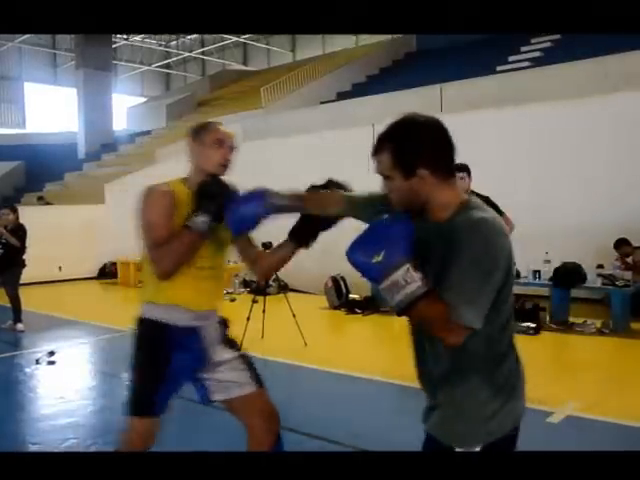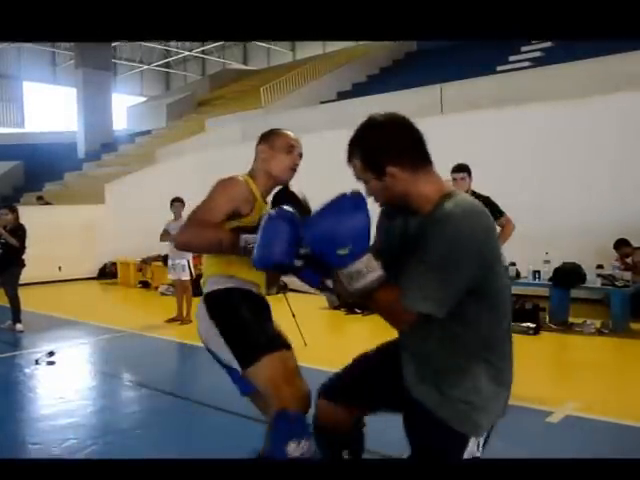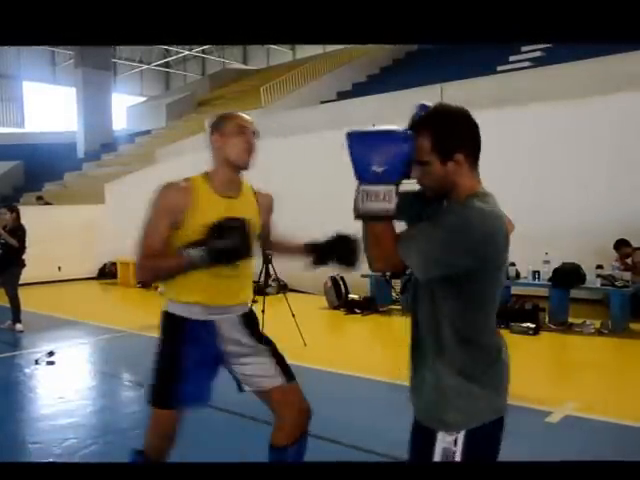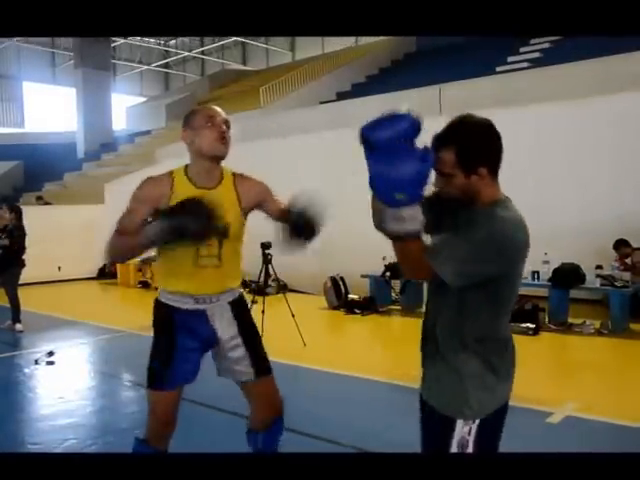
dt=0.4s
person 1, frame 1
left shoulder: (481, 234)
right shoulder: (407, 213)
left elbow: (451, 329)
right elbow: (339, 204)
left wrist: (395, 274)
right wrist: (274, 200)
left hip: (472, 408)
right hip: (452, 397)
person 1, frame 2
left shoulder: (458, 226)
right shoulder: (398, 213)
left elbow: (400, 312)
right elbow: (383, 282)
left wrist: (349, 257)
right wrist: (312, 255)
left hip: (462, 386)
right hip: (414, 361)
right knee: (332, 403)
person 1, frame 3
left shoulder: (474, 221)
right shoulder: (440, 202)
left elbow: (383, 259)
left wrist: (375, 182)
right wrist: (381, 178)
left hip: (463, 394)
right hip: (453, 383)
person 1, frame 4
left shoulder: (502, 229)
right shoulder: (454, 204)
left elbow: (416, 268)
right elbow: (386, 223)
left wrist: (401, 200)
right wrist: (387, 164)
left hip: (469, 380)
right hip: (451, 370)
person 2, frame 1
left shoulder: (231, 205)
right shoulder: (161, 198)
left elbow: (263, 269)
right elbow: (162, 266)
left wrist: (304, 231)
right wrist: (203, 218)
left hip: (209, 329)
right hip: (164, 328)
left knee: (265, 421)
right knee: (135, 443)
person 2, frame 2
left shoulder: (261, 204)
right shoulder: (236, 187)
right elbow: (186, 236)
right wrist: (250, 240)
left hip: (241, 308)
right hip: (228, 304)
left knee: (284, 410)
right knee: (290, 393)
person 2, frame 3
left shoulder: (259, 201)
right shoulder: (176, 196)
left elbow: (266, 242)
right elbow: (143, 270)
left wrist: (317, 250)
right wrist: (200, 252)
left hip: (238, 325)
right hip: (187, 325)
left knee: (296, 413)
right knee: (157, 443)
person 2, frame 4
left shoulder: (244, 187)
right shoulder: (157, 188)
left elbow: (290, 220)
right elbow: (115, 250)
left wrist: (299, 221)
right wrist: (157, 229)
left hip: (228, 310)
right hip: (178, 312)
left knee: (269, 403)
right knee: (160, 423)
person 3, frame 1
left shoulder: (20, 228)
left elbow: (18, 243)
left hip: (14, 265)
left knee: (13, 293)
left ankle: (19, 321)
right ankle: (15, 320)
person 3, frame 2
left shoulder: (19, 228)
left elbow: (17, 243)
left hip: (13, 265)
left knee: (12, 293)
left ankle: (18, 322)
right ankle: (14, 320)
person 3, frame 3
left shoulder: (19, 228)
left elbow: (17, 243)
left hip: (14, 266)
left knee: (12, 293)
left ankle: (17, 322)
right ankle: (14, 320)
person 3, frame 4
left shoulder: (18, 229)
left elbow: (12, 243)
left hip: (13, 266)
left knee: (12, 293)
left ankle: (17, 322)
right ankle: (14, 320)
person 4, frame 1
left shoulder: (188, 224)
right shoulder: (173, 223)
left hip: (185, 258)
right hip: (174, 258)
left knee: (188, 286)
right knee: (177, 286)
left ankle: (189, 315)
right ankle: (179, 313)
person 4, frame 2
left shoulder: (185, 223)
right shoulder: (169, 223)
right elbow: (162, 238)
left wrist: (170, 237)
right wrist: (175, 237)
left hip: (184, 258)
right hip: (172, 258)
left knee: (186, 286)
right knee: (177, 286)
left ankle: (188, 315)
right ankle: (179, 314)
person 4, frame 3
left shoulder: (183, 222)
right shoulder: (168, 222)
left elbow: (181, 239)
right elbow: (160, 237)
left wrist: (170, 238)
right wrist: (171, 238)
left hip: (182, 257)
right hip: (170, 257)
left knee: (184, 286)
right knee: (174, 286)
left ankle: (186, 314)
right ankle: (177, 313)
person 4, frame 4
left shoulder: (184, 221)
right shoulder: (169, 222)
left elbow: (182, 239)
right elbow: (162, 237)
left wrist: (169, 237)
right wrist: (170, 236)
left hip: (183, 258)
right hip: (171, 258)
left knee: (184, 286)
right knee: (175, 286)
left ankle: (186, 316)
right ankle: (177, 314)
